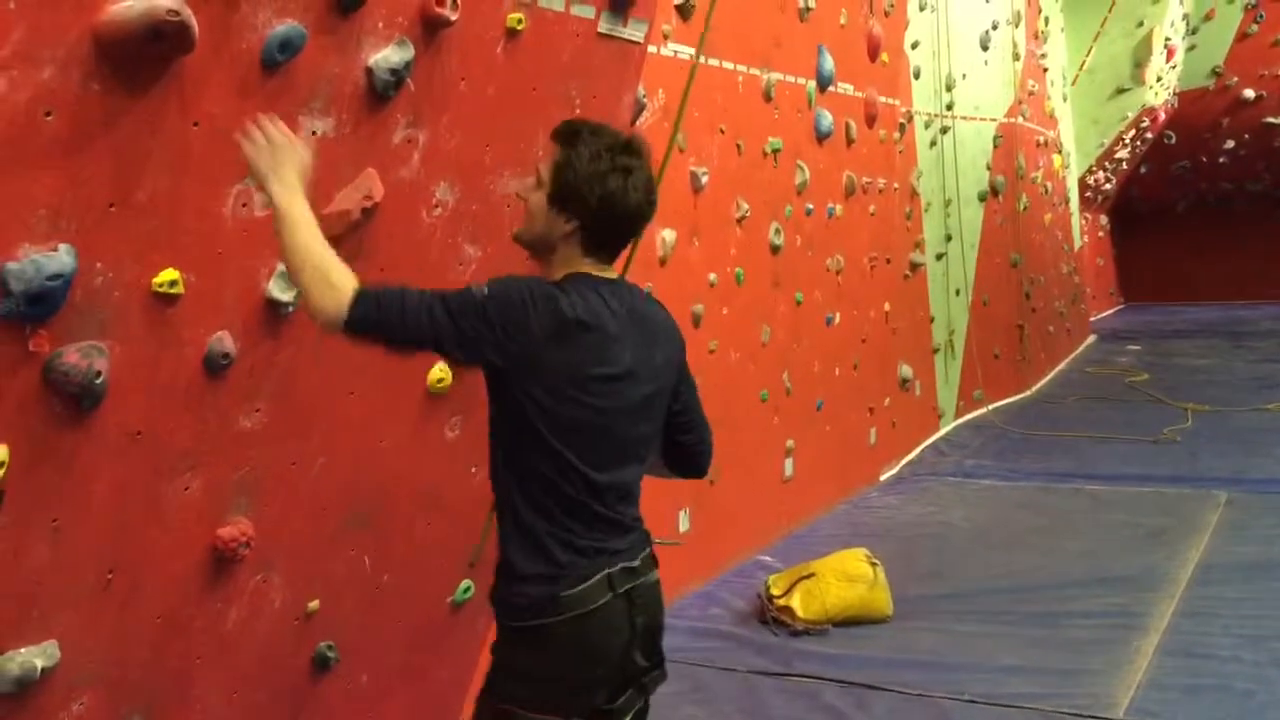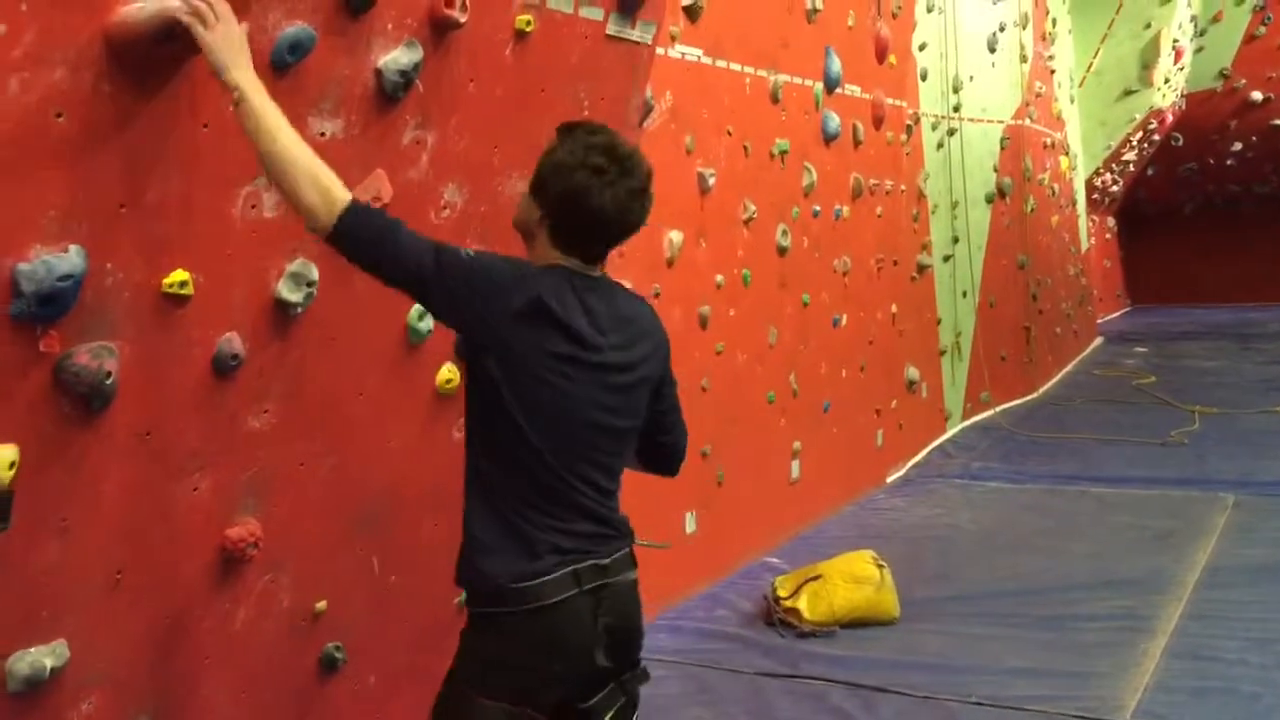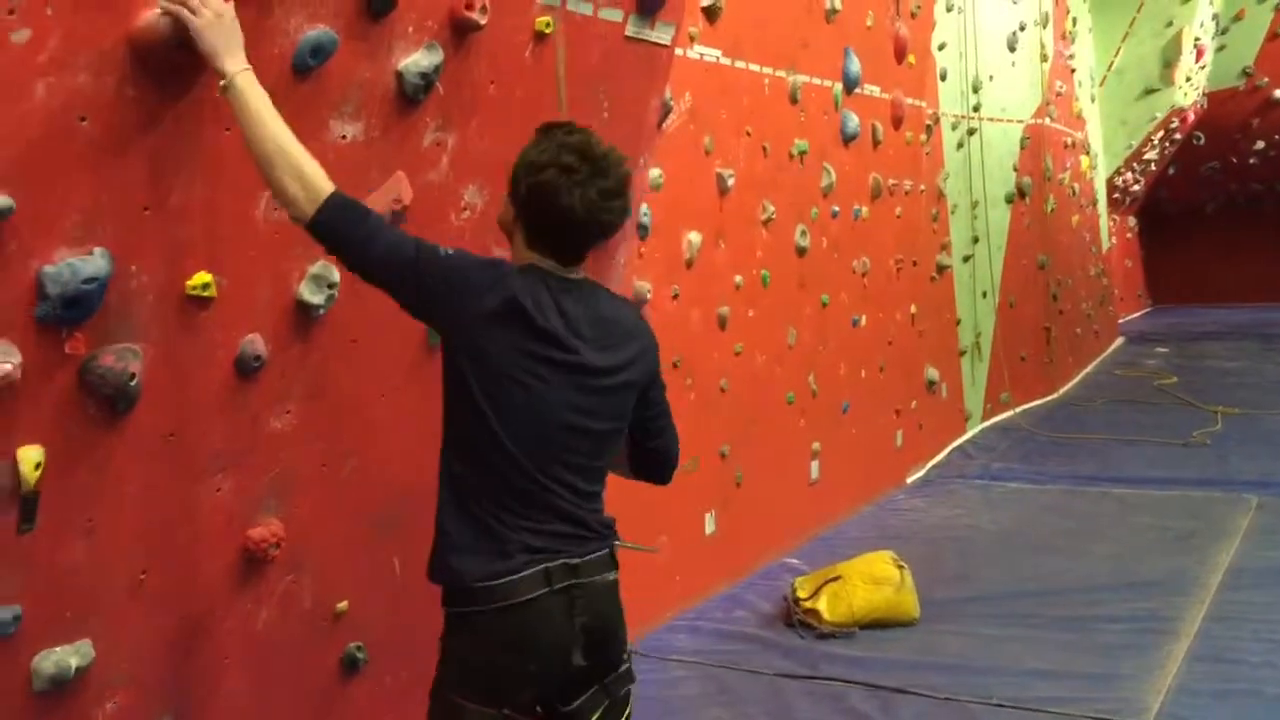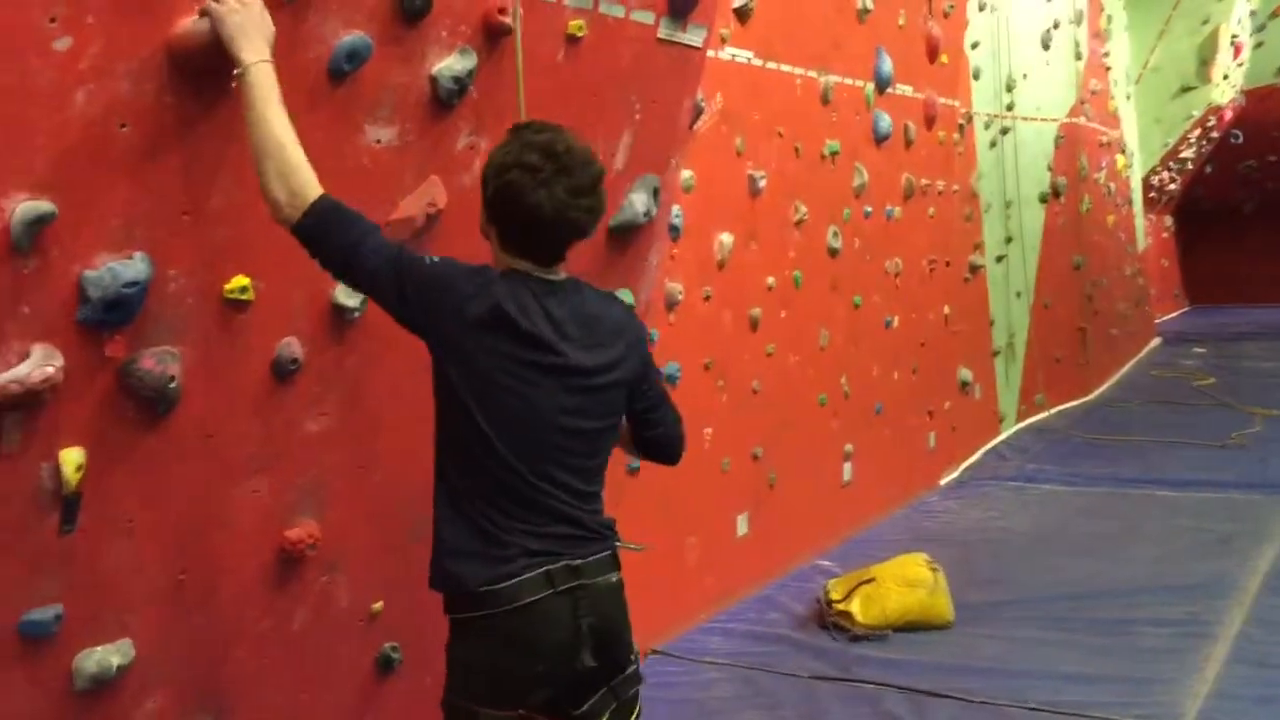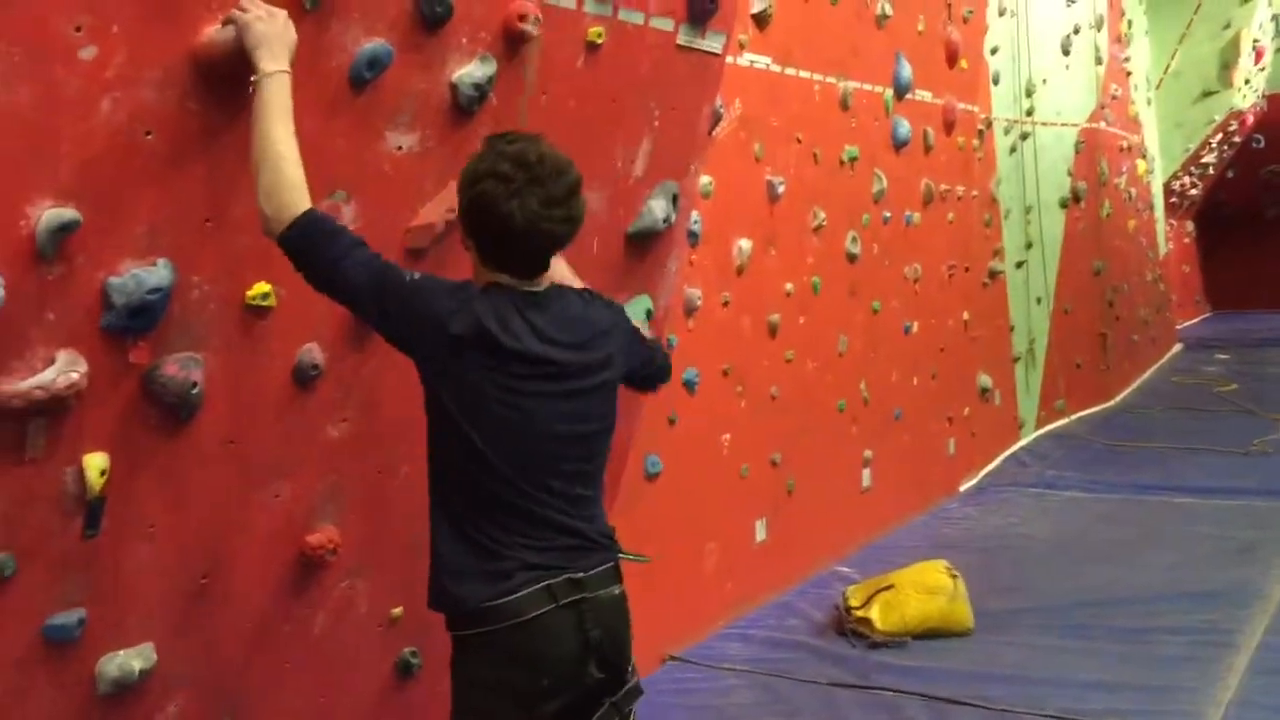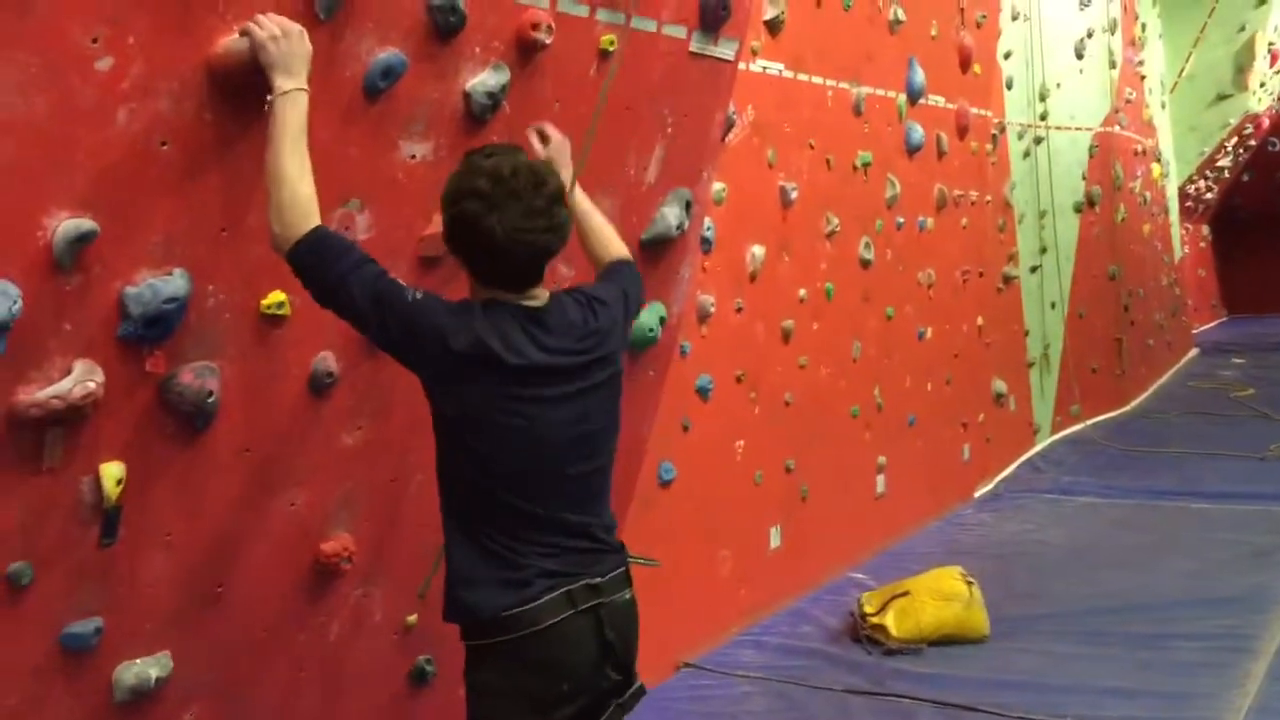
dt=0.2s
person 1, frame 1
left shoulder: (523, 313)
right shoulder: (658, 326)
left elbow: (341, 307)
right elbow: (694, 457)
left wrist: (283, 186)
left hip: (558, 622)
right hip: (633, 601)
person 1, frame 2
left shoulder: (499, 297)
right shoulder: (642, 326)
left elbow: (329, 208)
right elbow: (666, 455)
left wrist: (242, 78)
left hip: (525, 614)
right hip: (613, 598)
person 1, frame 3
left shoulder: (476, 296)
right shoulder: (629, 330)
left elbow: (306, 195)
right elbow: (658, 462)
left wrist: (233, 63)
left hip: (501, 614)
right hip: (593, 598)
person 1, frame 4
left shoulder: (460, 304)
right shoulder: (615, 325)
left elbow: (295, 198)
right elbow: (666, 441)
left hip: (506, 617)
right hip: (598, 598)
person 1, frame 5
left shoulder: (446, 322)
right shoulder: (598, 326)
left elbow: (285, 212)
right elbow: (655, 362)
left wrist: (274, 67)
left hip: (509, 631)
right hip: (600, 610)
person 1, frame 6
left shoulder: (449, 340)
right shoulder: (593, 323)
left elbow: (294, 232)
right elbow: (624, 264)
left wrist: (289, 84)
right wrist: (565, 177)
left hip: (524, 639)
right hip: (609, 613)
